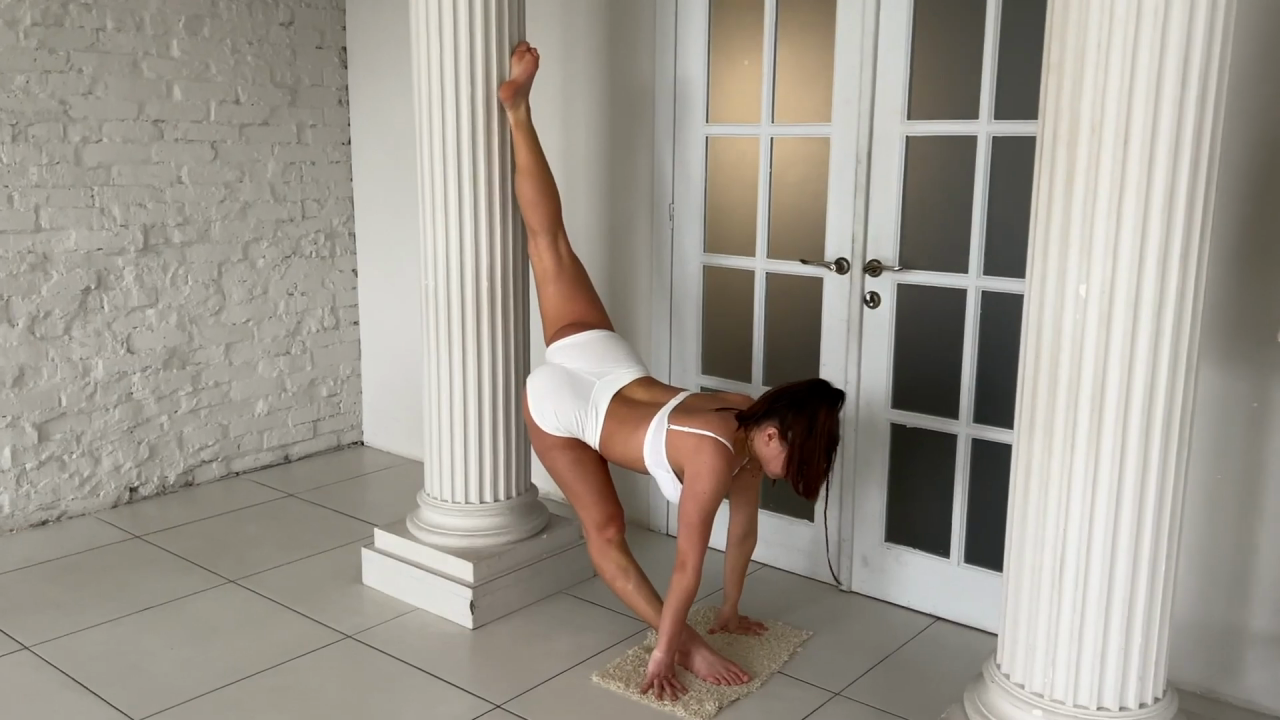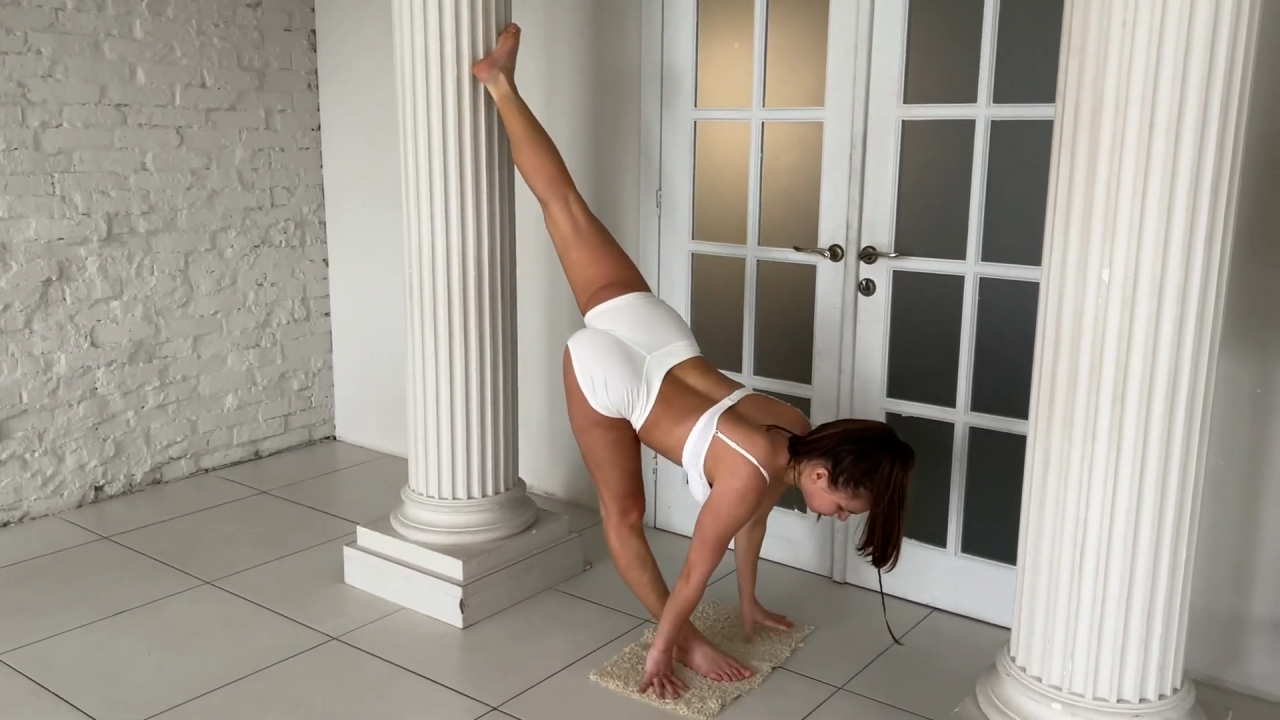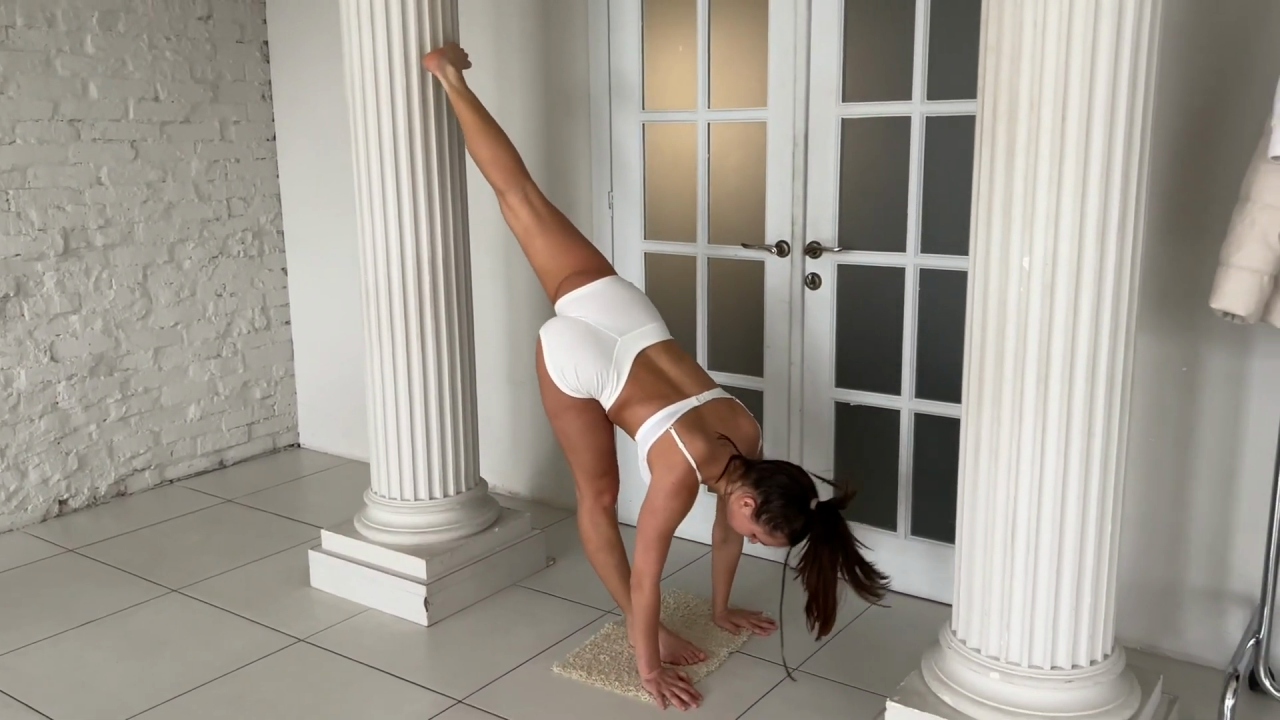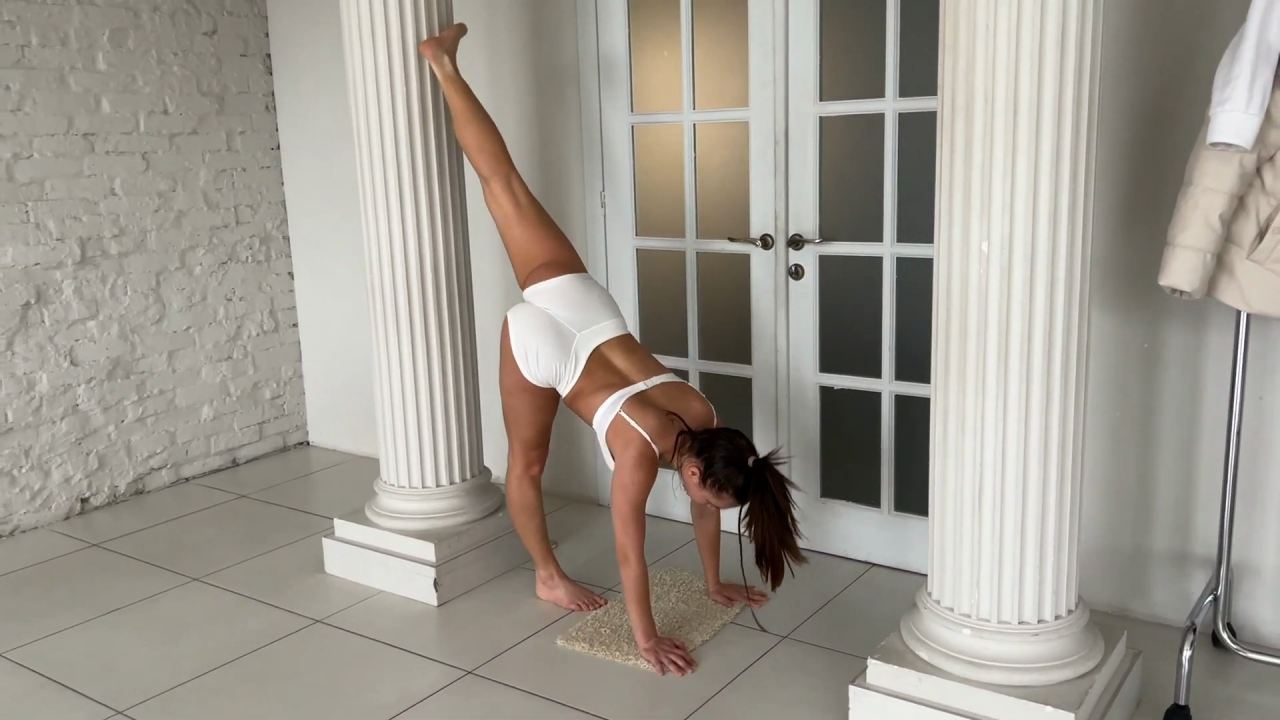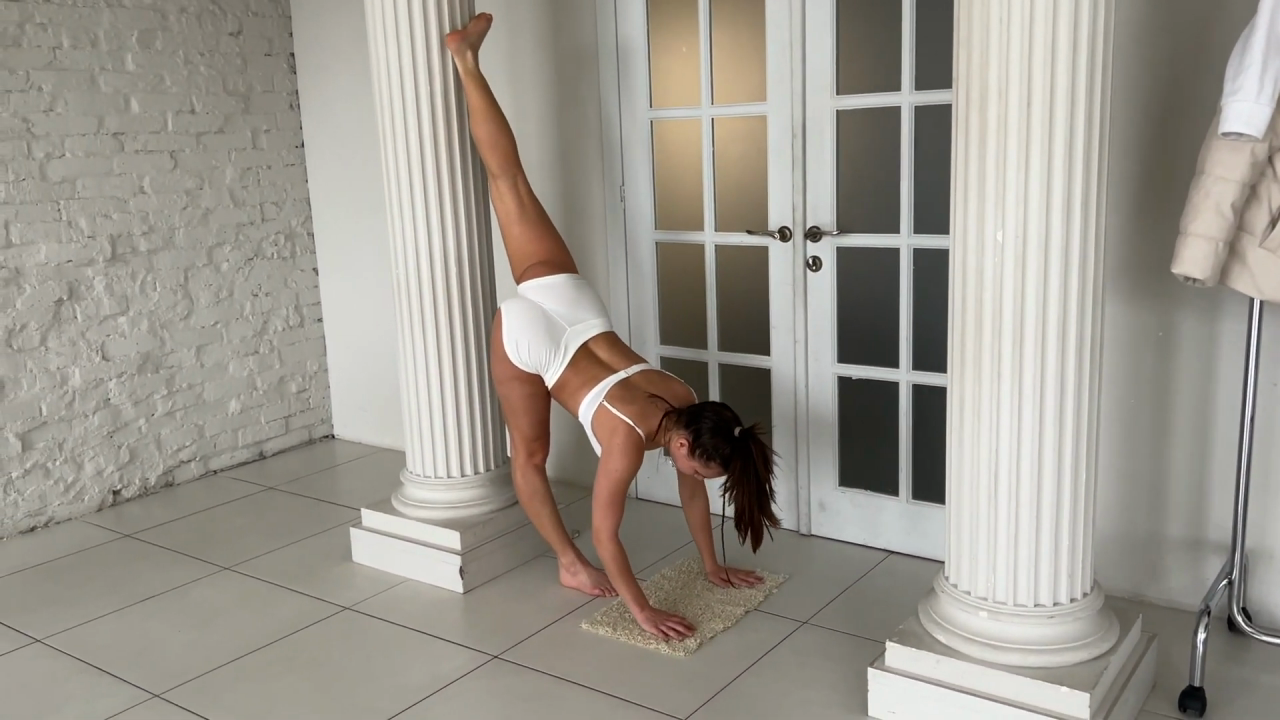
dt=1s
person 1, frame 1
left shoulder: (752, 429)
right shoulder: (714, 457)
left elbow: (744, 529)
right elbow: (688, 565)
left wrist: (731, 611)
right wrist: (668, 649)
left hip: (597, 360)
right hip: (558, 399)
left knee: (551, 241)
right knee: (605, 531)
person 1, frame 2
left shoulder: (796, 436)
right shoulder: (750, 476)
left elbow: (754, 523)
right elbow: (694, 575)
left wrist: (749, 602)
right wrist: (664, 650)
left hip: (642, 324)
right hip: (607, 369)
left knee: (567, 204)
right knee: (624, 515)
left ankle: (502, 83)
person 1, frame 3
left shoulder: (747, 440)
right shoulder: (682, 475)
left elbow: (726, 530)
right elbow: (646, 580)
left wrist: (722, 607)
right wrist: (649, 667)
left hip: (617, 310)
right hip: (579, 352)
left knee: (523, 196)
person 1, frame 4
left shoulder: (702, 423)
right shoulder: (641, 451)
left elbow: (702, 511)
right elbow: (629, 555)
left wrist: (716, 584)
right wrist: (648, 642)
left hip: (574, 298)
right hip: (542, 339)
left knee: (504, 181)
right knee: (528, 464)
left ankle: (446, 65)
person 1, frame 5
left shoulder: (687, 411)
right shoulder: (629, 437)
left elbow: (691, 492)
right elbow: (606, 533)
left wrist: (713, 567)
right wrist: (643, 612)
left hip: (563, 297)
right hip: (528, 330)
left knee: (509, 179)
right knee: (530, 455)
left ankle: (468, 57)
